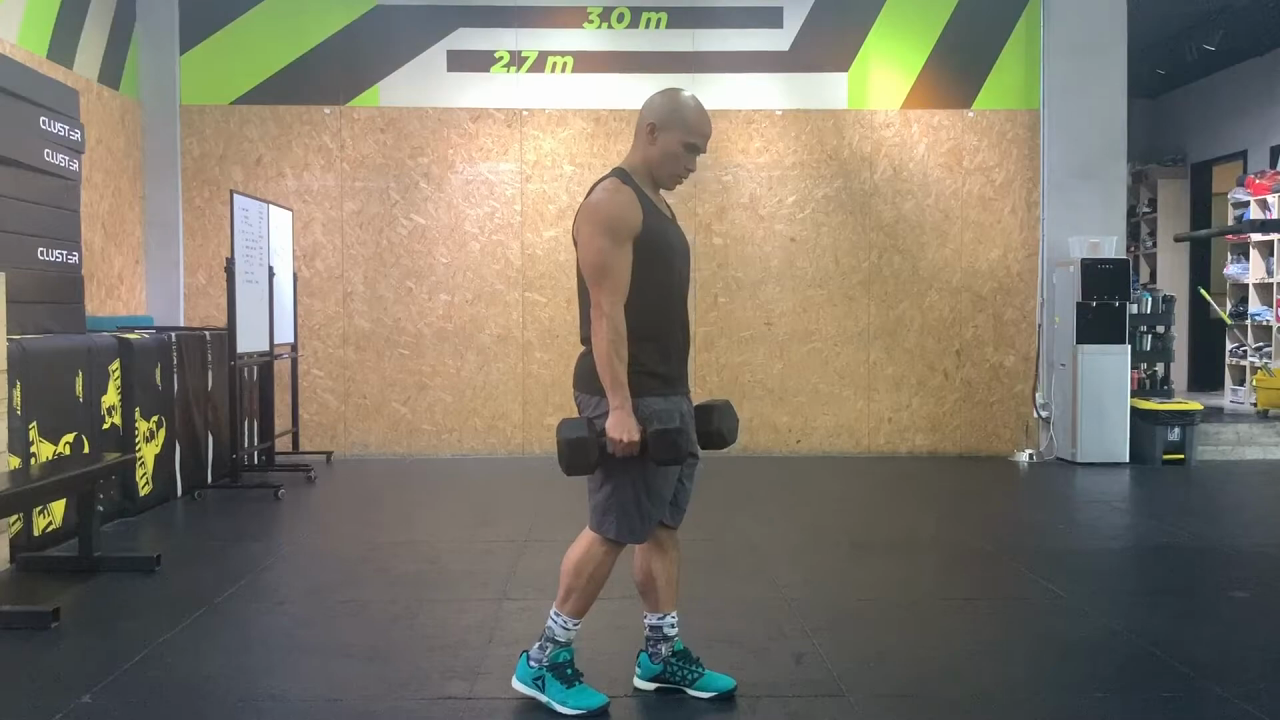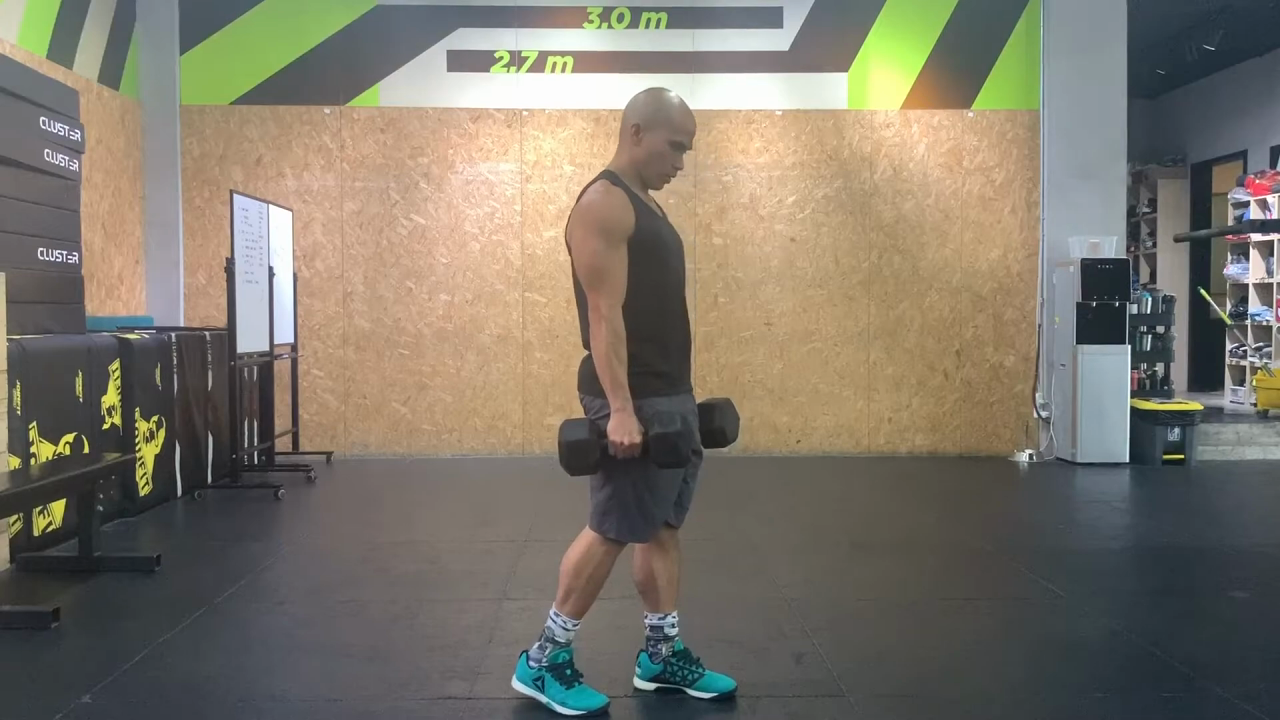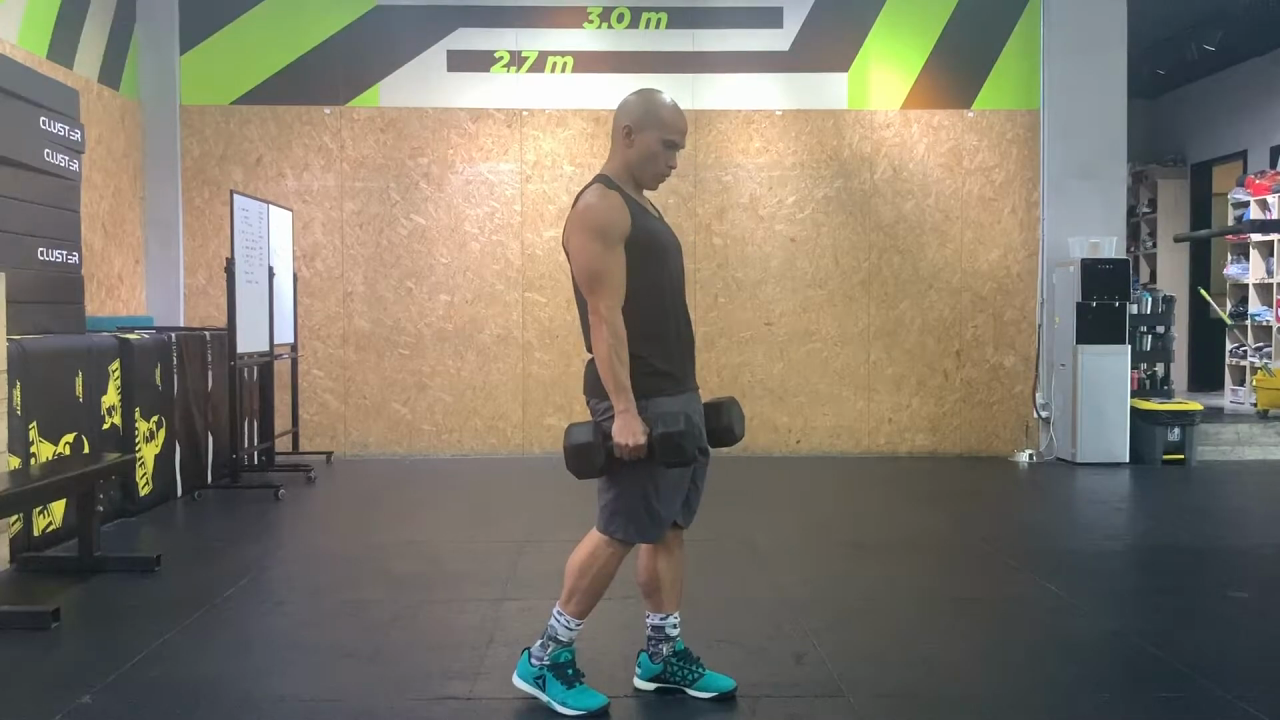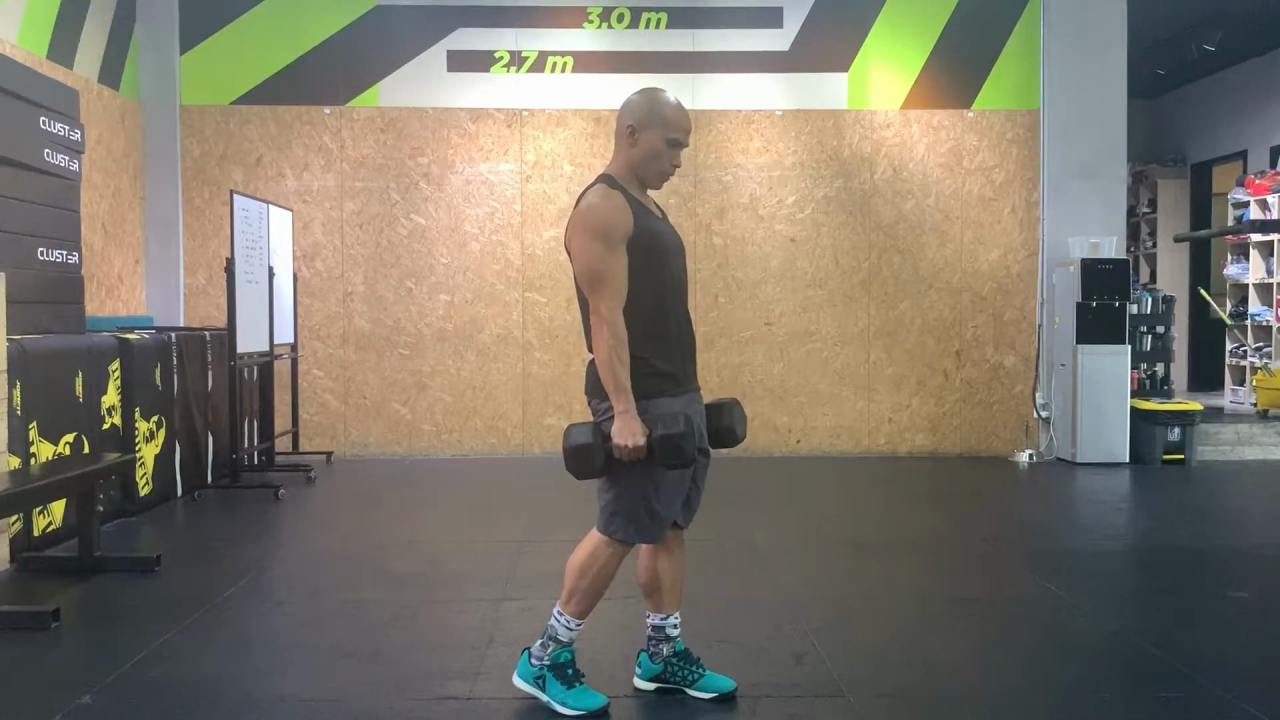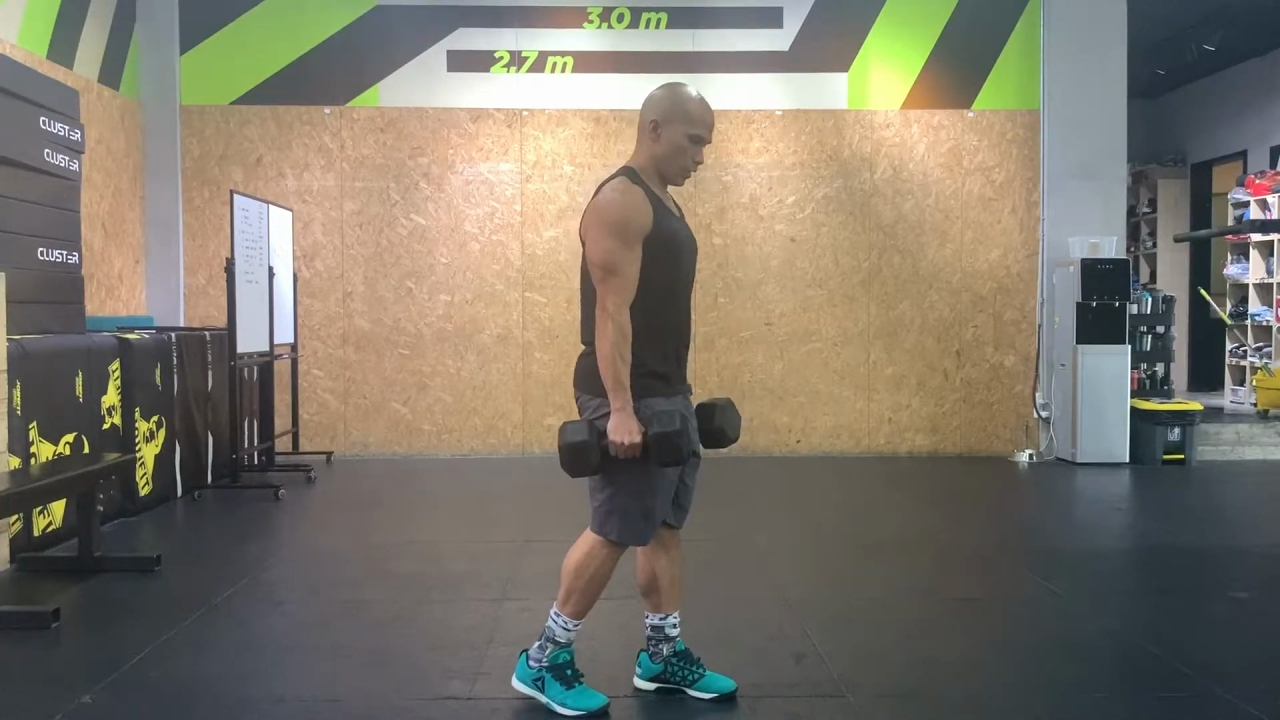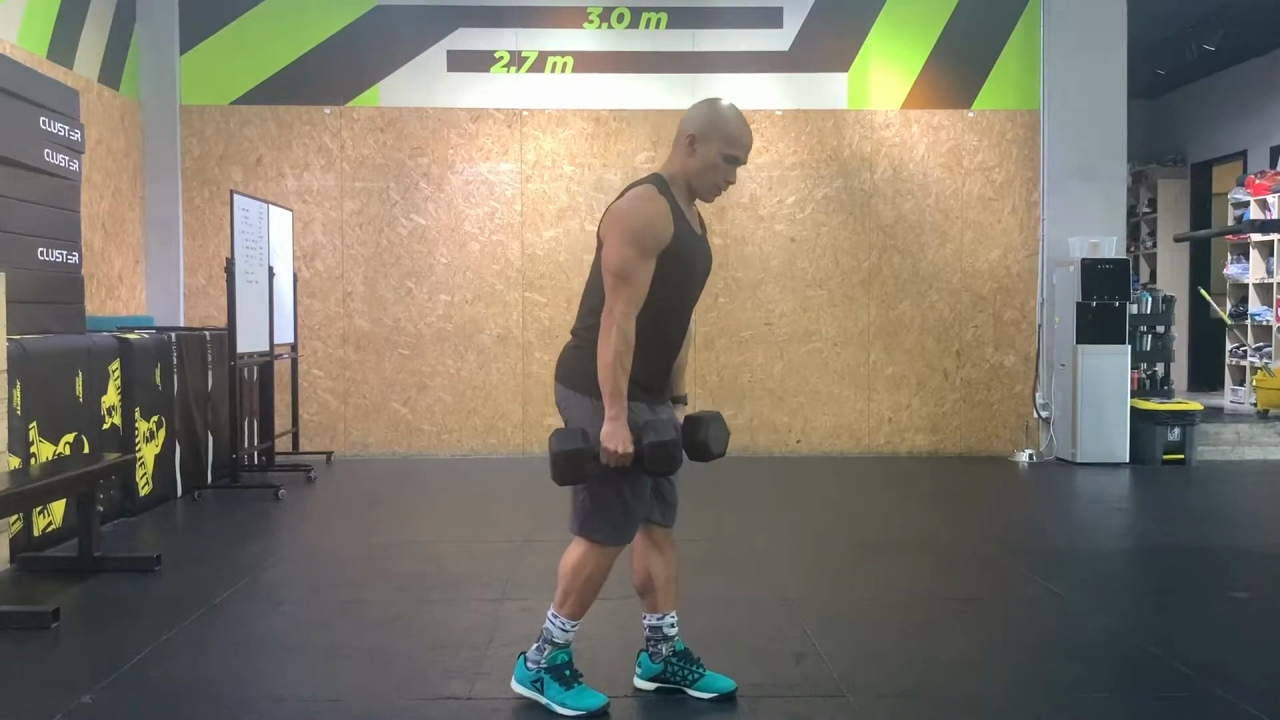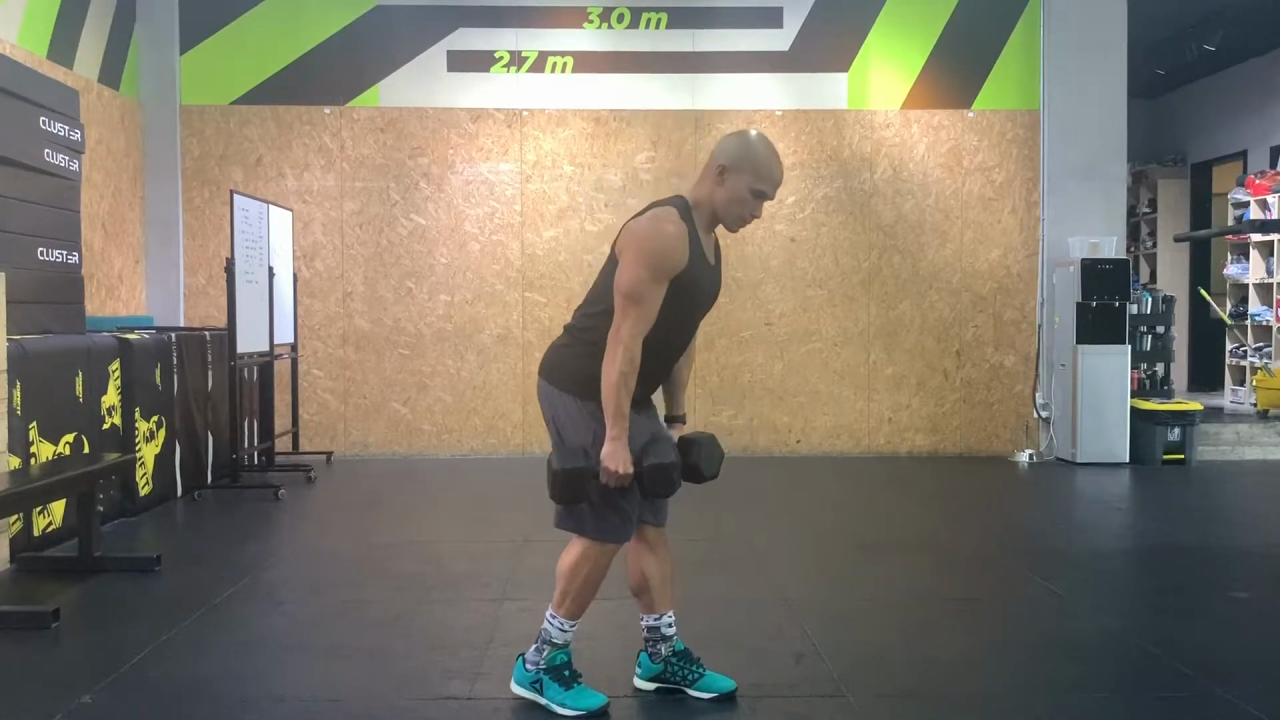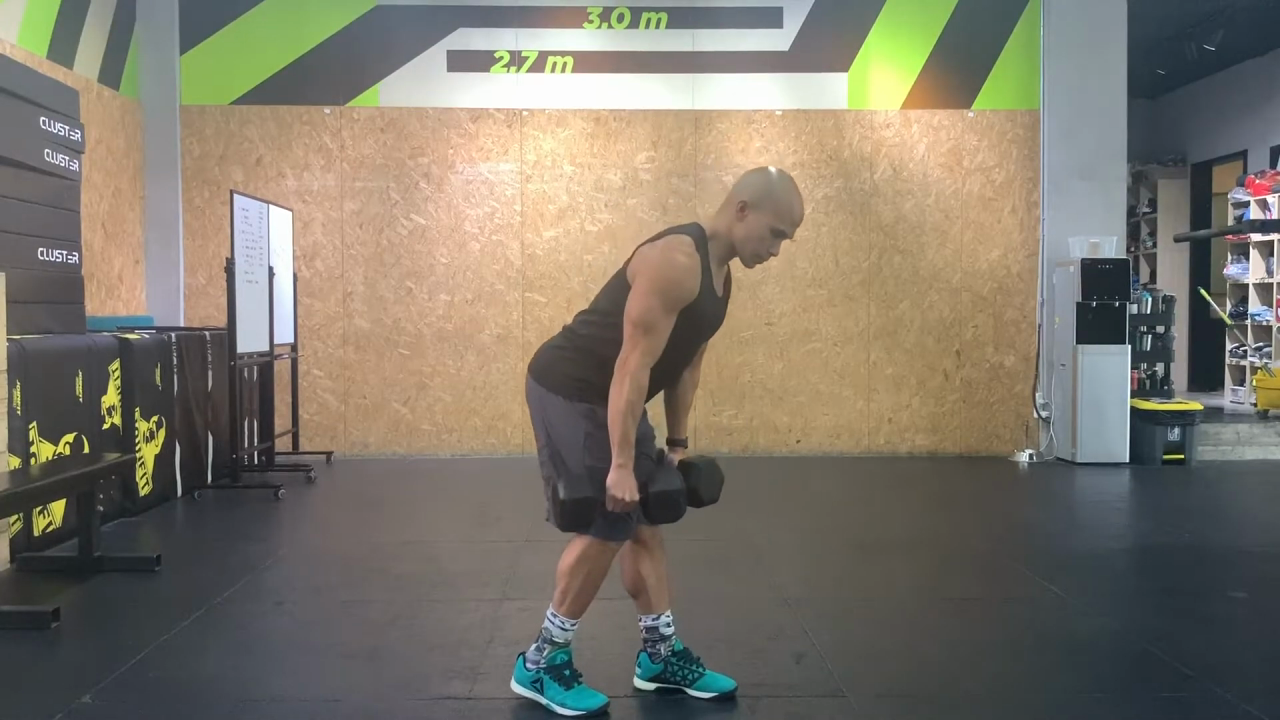
dt=0.3s
person 1, frame 1
left shoulder: (656, 205)
right shoulder: (612, 201)
right elbow: (607, 311)
right wrist: (620, 406)
left hip: (669, 393)
right hip: (628, 398)
left knee: (663, 525)
right knee: (614, 529)
left ankle: (663, 655)
right ankle: (544, 661)
person 1, frame 2
left shoulder: (646, 206)
right shoulder: (603, 204)
right elbow: (605, 313)
right wrist: (620, 408)
left hip: (671, 393)
right hip: (632, 399)
left knee: (663, 526)
right knee: (613, 529)
left ankle: (662, 654)
right ankle: (544, 660)
person 1, frame 3
left shoulder: (641, 206)
right shoulder: (598, 208)
right elbow: (605, 317)
right wrist: (624, 411)
left hip: (678, 392)
right hip: (639, 400)
left knee: (669, 526)
right knee: (621, 529)
left ankle: (663, 654)
right ankle: (545, 659)
person 1, frame 4
left shoulder: (647, 208)
right shoulder: (602, 208)
right elbow: (607, 317)
right wrist: (624, 412)
left hip: (680, 393)
right hip: (640, 402)
left knee: (669, 528)
right knee: (621, 530)
left ankle: (663, 654)
right ankle: (545, 658)
person 1, frame 5
left shoulder: (664, 204)
right shoulder: (620, 202)
right elbow: (612, 313)
left wrist: (679, 393)
right wrist: (621, 410)
left hip: (666, 394)
right hip: (628, 398)
left knee: (665, 525)
right knee: (618, 530)
left ankle: (663, 655)
right ankle: (544, 661)
person 1, frame 6
left shoulder: (690, 217)
right shoulder: (642, 209)
right elbow: (618, 320)
left wrist: (677, 401)
right wrist: (614, 417)
left hip: (650, 395)
right hip: (603, 393)
left knee: (657, 523)
right knee: (606, 531)
left ankle: (662, 654)
right ankle: (541, 662)
person 1, frame 7
left shoulder: (708, 243)
right shoulder: (661, 233)
left elbow: (680, 340)
right elbow: (625, 338)
left wrist: (676, 420)
right wrist: (615, 438)
left hip: (629, 397)
right hip: (582, 390)
left knee: (649, 523)
right knee: (603, 527)
left ankle: (662, 654)
right ankle: (540, 664)
person 1, frame 8
left shoulder: (719, 273)
right shoulder: (675, 261)
left elbow: (686, 364)
right elbow: (633, 366)
left wrist: (677, 445)
right wrist: (621, 466)
left hip: (612, 399)
right hip: (570, 391)
left knee: (644, 525)
right knee: (605, 527)
left ankle: (661, 654)
right ankle: (540, 664)
